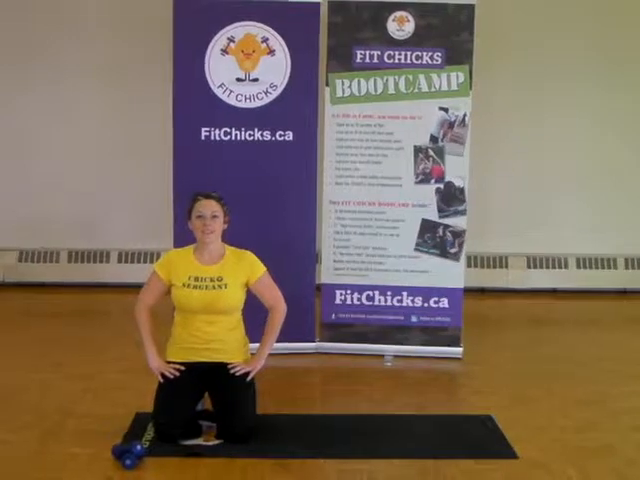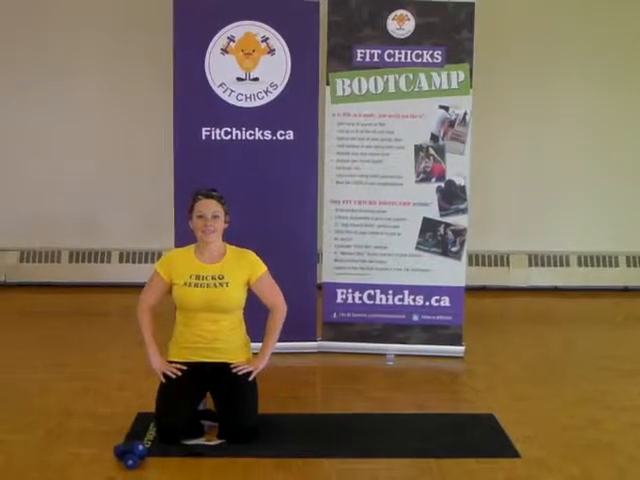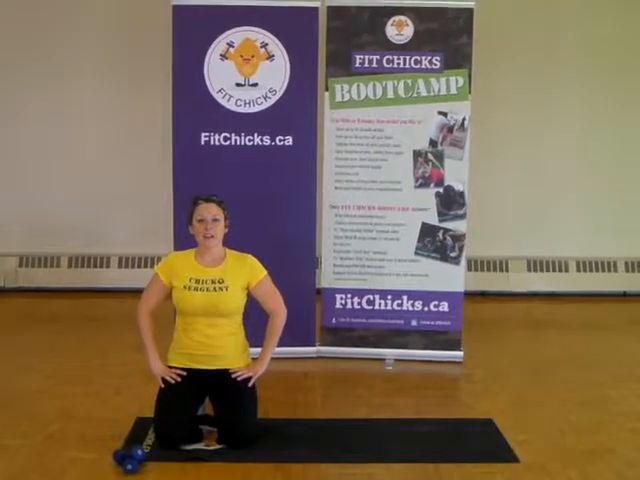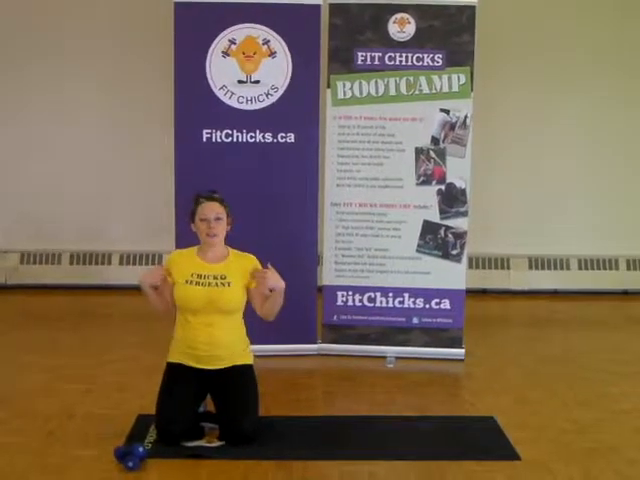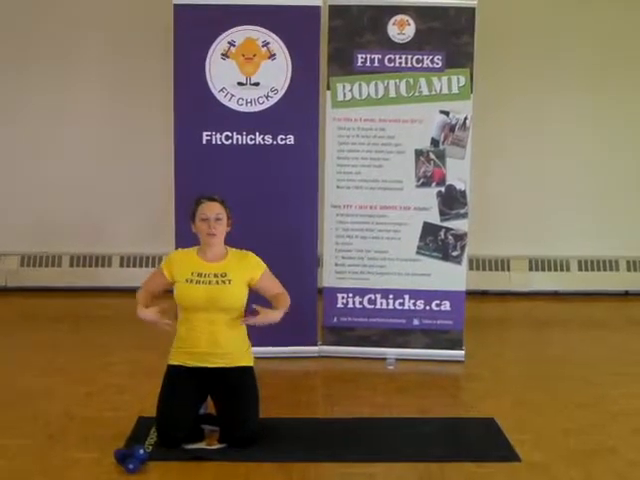
dt=1s
person 1, frame 1
left shoulder: (245, 261)
right shoulder: (172, 260)
left elbow: (278, 306)
right elbow: (142, 305)
left wrist: (261, 356)
right wrist: (152, 355)
left hip: (231, 359)
right hip: (183, 358)
left knee: (239, 432)
right knee: (167, 431)
left ankle: (220, 402)
right ankle: (192, 406)
person 1, frame 2
left shoulder: (246, 260)
right shoulder: (173, 260)
left elbow: (278, 306)
right elbow: (144, 306)
left wrist: (263, 356)
right wrist: (154, 356)
left hip: (232, 359)
right hip: (185, 358)
left knee: (242, 432)
right knee: (169, 431)
left ankle: (221, 406)
right ankle: (194, 407)
person 1, frame 3
left shoulder: (246, 264)
right shoulder: (173, 263)
left elbow: (278, 311)
right elbow: (144, 309)
left wrist: (263, 361)
right wrist: (154, 359)
left hip: (232, 365)
right hip: (183, 364)
left knee: (241, 437)
right knee: (168, 436)
left ankle: (220, 410)
right ankle: (193, 412)
person 1, frame 4
left shoulder: (247, 263)
right shoulder: (177, 261)
left elbow: (267, 313)
right elbow: (168, 309)
left wrist: (279, 288)
right wrist: (147, 286)
left hip: (233, 362)
right hip: (185, 361)
left knee: (243, 434)
right knee: (169, 433)
left ankle: (219, 414)
right ankle: (195, 409)
person 1, frame 5
left shoulder: (247, 261)
right shoulder: (177, 260)
left elbow: (280, 294)
right elbow: (146, 290)
left wrist: (277, 312)
right wrist: (143, 310)
left hip: (234, 363)
right hip: (185, 362)
left knee: (243, 436)
right knee: (169, 435)
left ankle: (221, 416)
right ankle: (197, 416)
